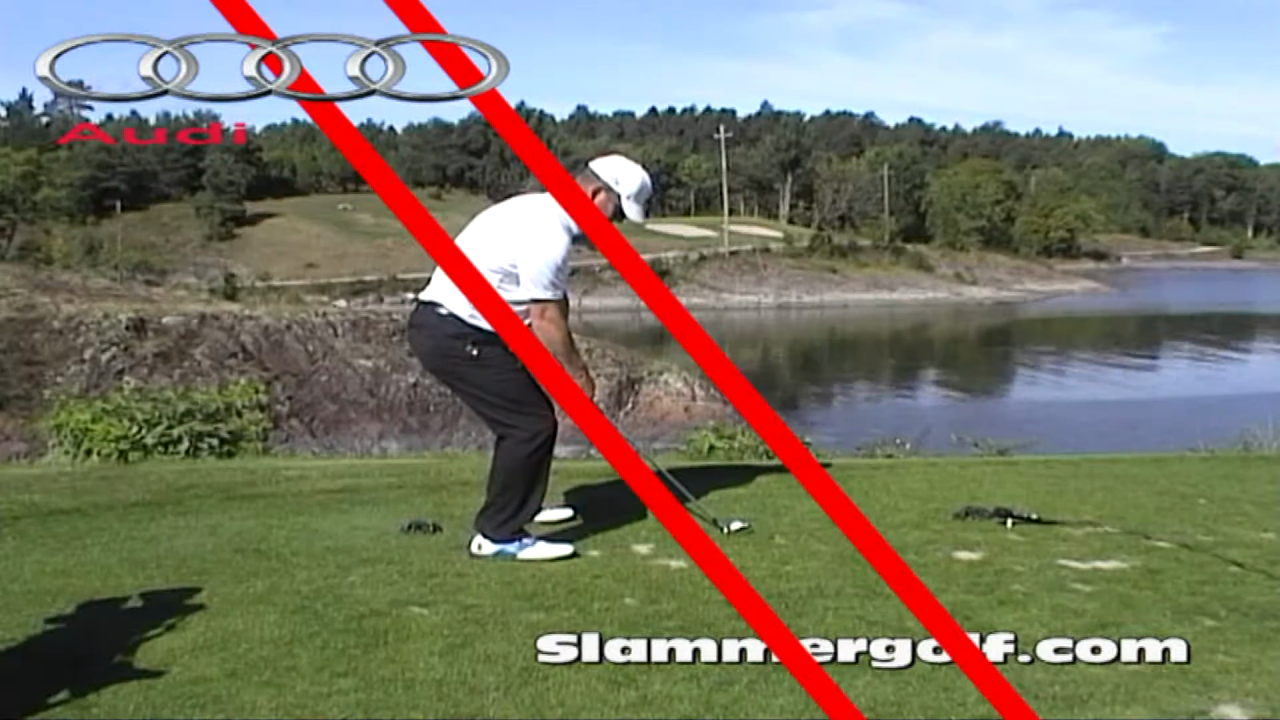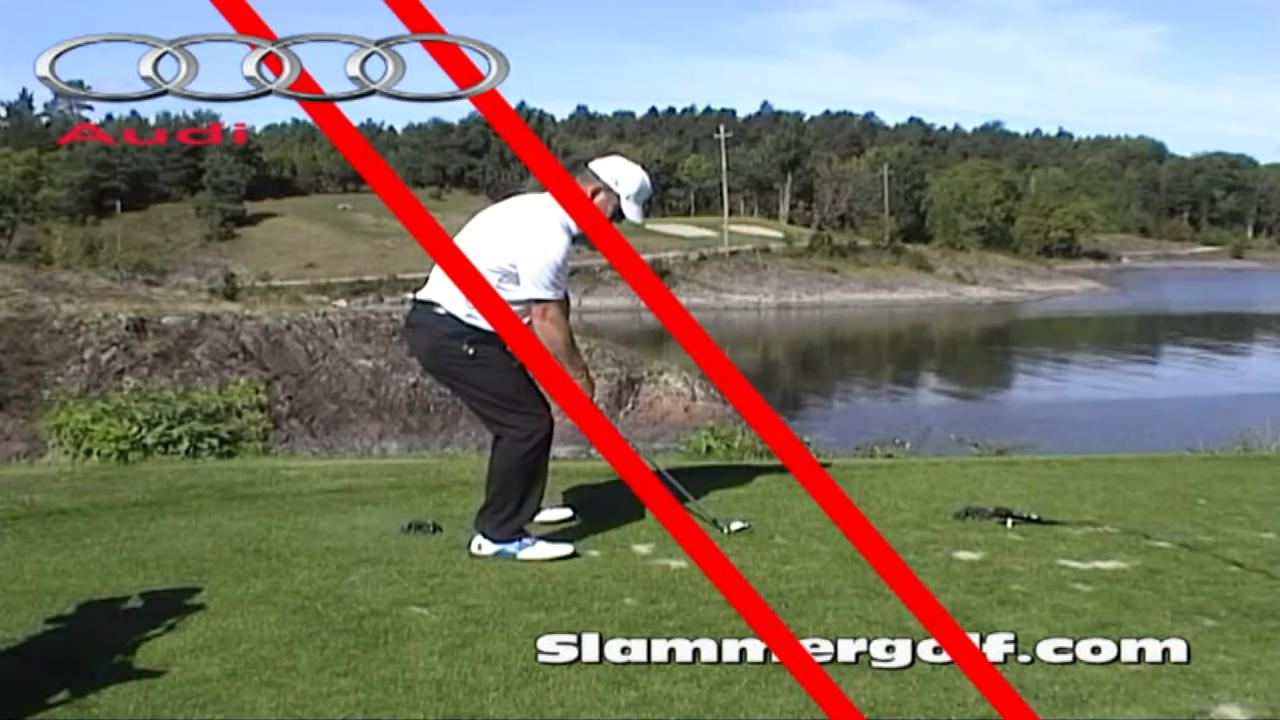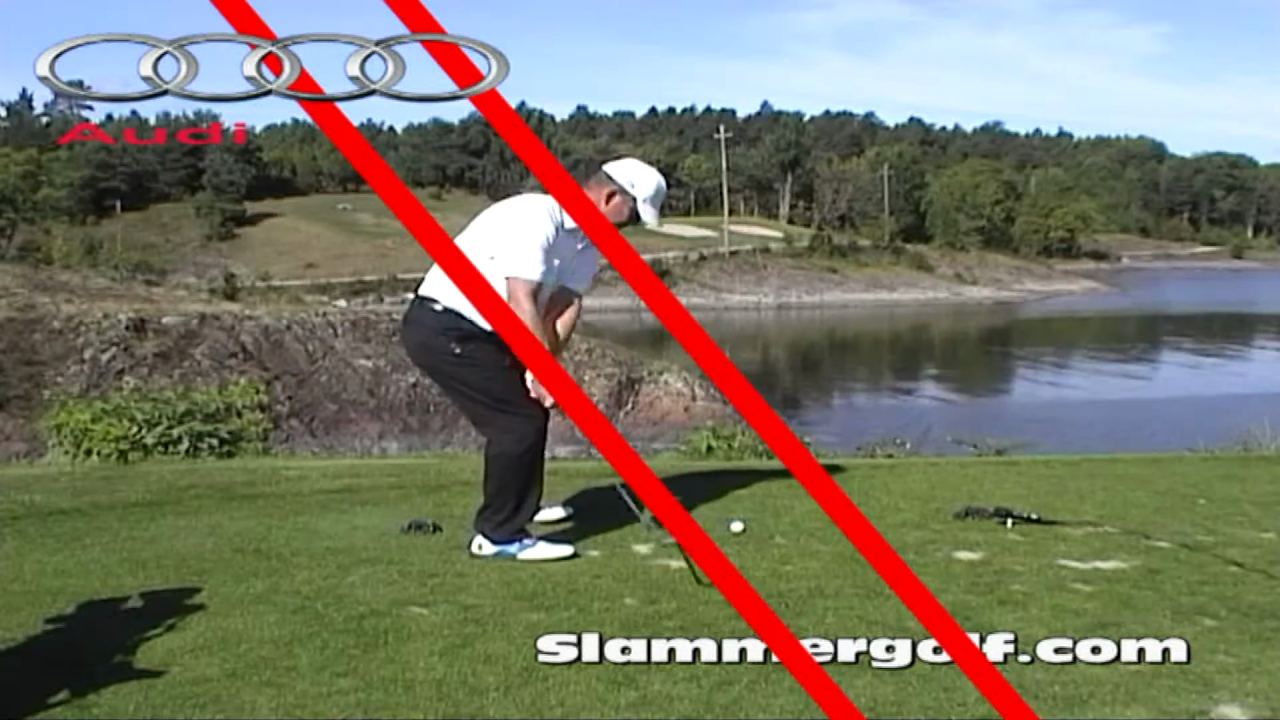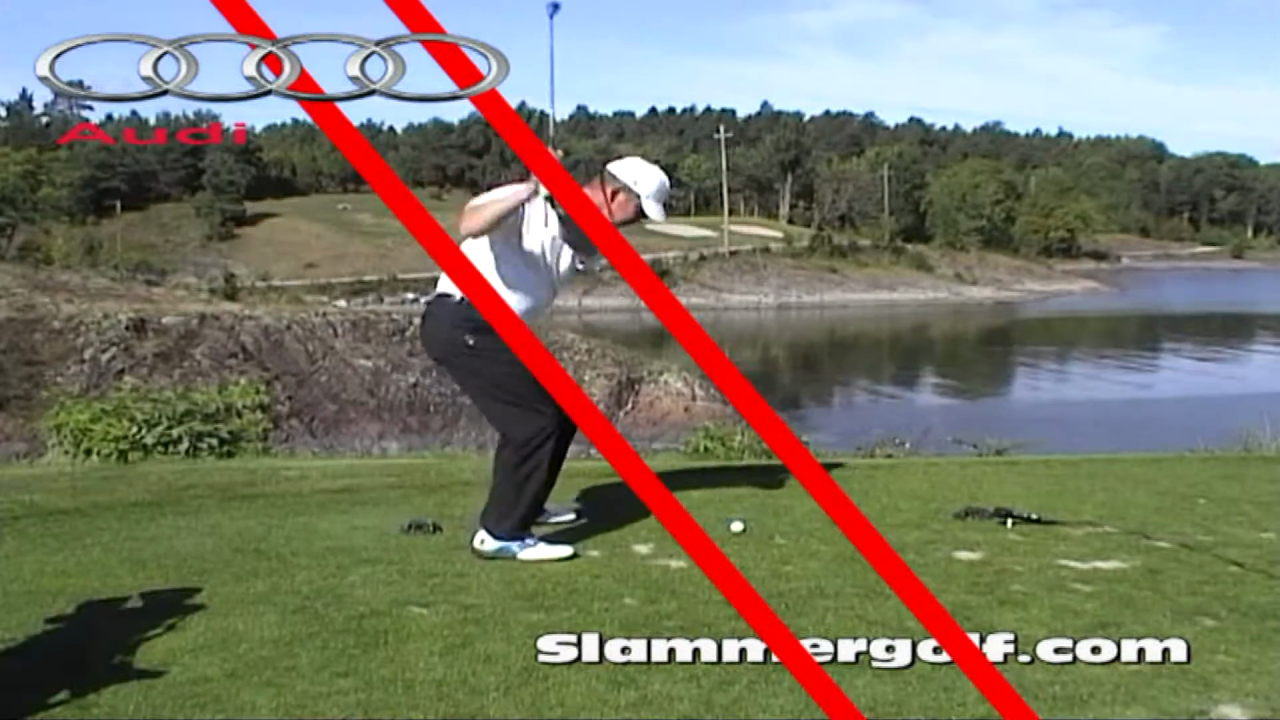
dt=0.5s
person 1, frame 1
left shoulder: (544, 213)
right shoulder: (547, 233)
left elbow: (552, 305)
right elbow: (545, 318)
left wrist: (570, 365)
right wrist: (577, 372)
left hip: (452, 326)
right hip: (453, 333)
left knee: (526, 415)
right knee: (531, 424)
left ankle: (520, 505)
right ankle: (497, 534)
person 1, frame 2
left shoulder: (545, 214)
right shoulder: (546, 233)
left elbow: (554, 306)
right elbow: (547, 318)
left wrist: (571, 365)
right wrist: (577, 373)
left hip: (452, 326)
right hip: (450, 332)
left knee: (523, 414)
right knee: (527, 423)
left ankle: (518, 505)
right ankle: (497, 534)
person 1, frame 3
left shoulder: (591, 246)
right shoulder: (535, 215)
left elbow: (567, 309)
right elbow: (523, 303)
left hip: (485, 335)
right hip: (442, 328)
left knee: (531, 413)
right knee: (515, 424)
left ankle: (516, 505)
right ankle: (500, 535)
person 1, frame 4
left shoulder: (594, 237)
right shoulder: (527, 205)
left elbow: (583, 237)
right elbow: (471, 225)
right wrist: (531, 187)
left hip: (498, 332)
right hip: (462, 325)
left knee: (558, 414)
right knee: (531, 421)
left ankle: (522, 508)
right ankle: (501, 533)
